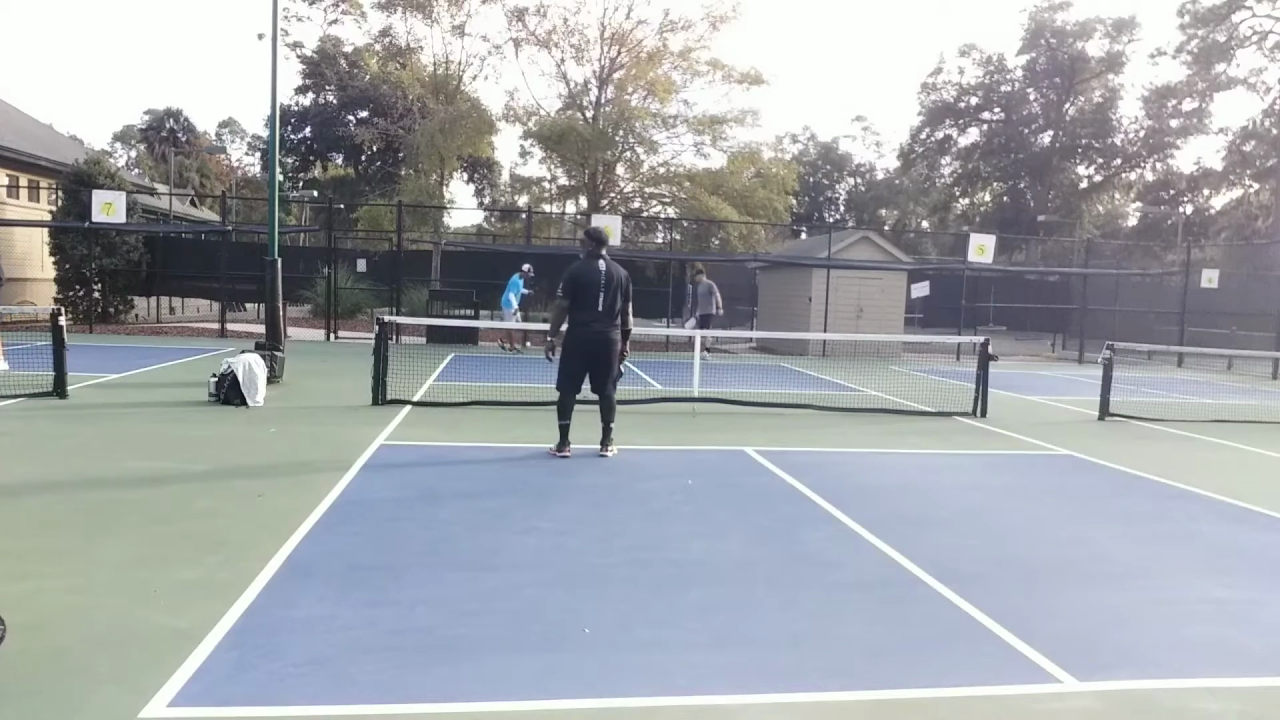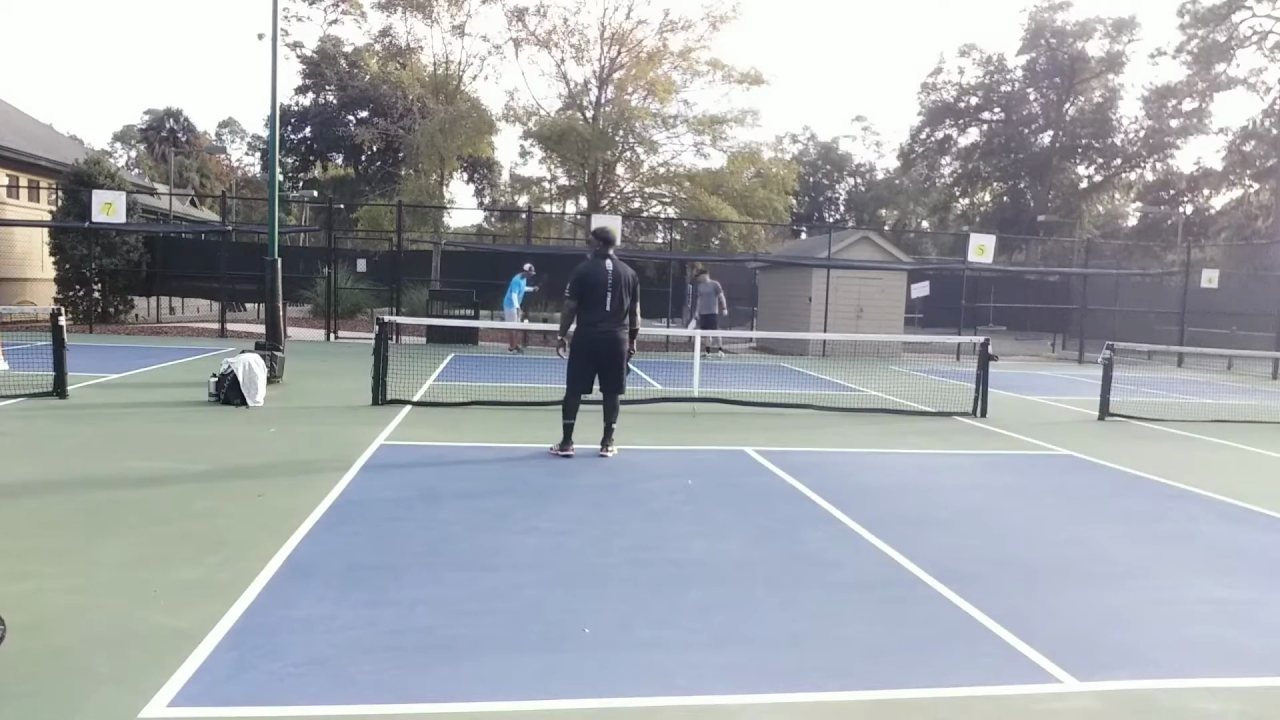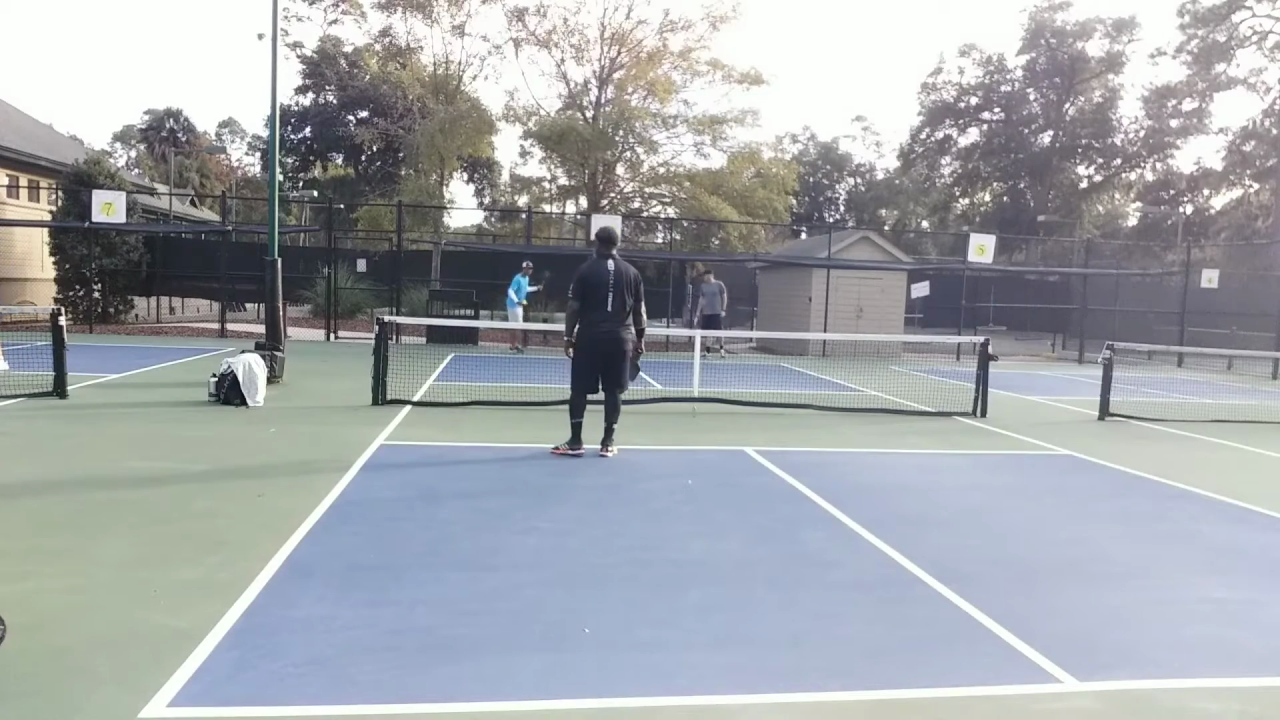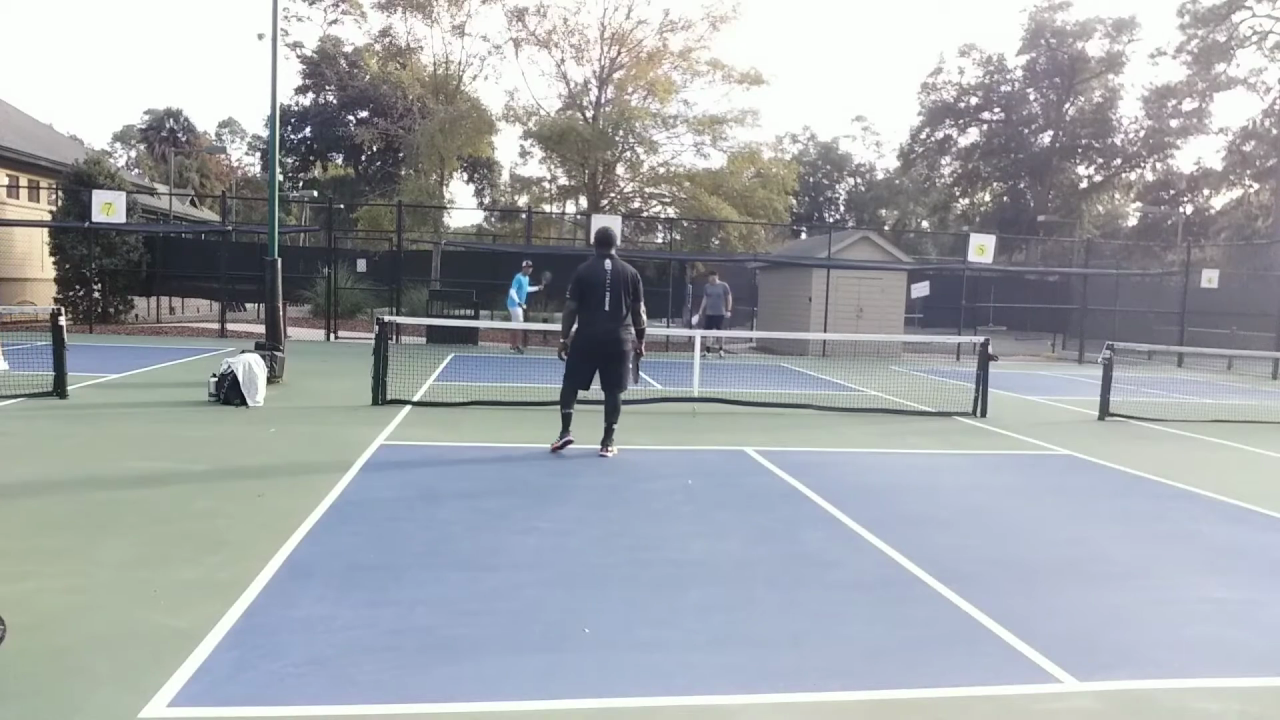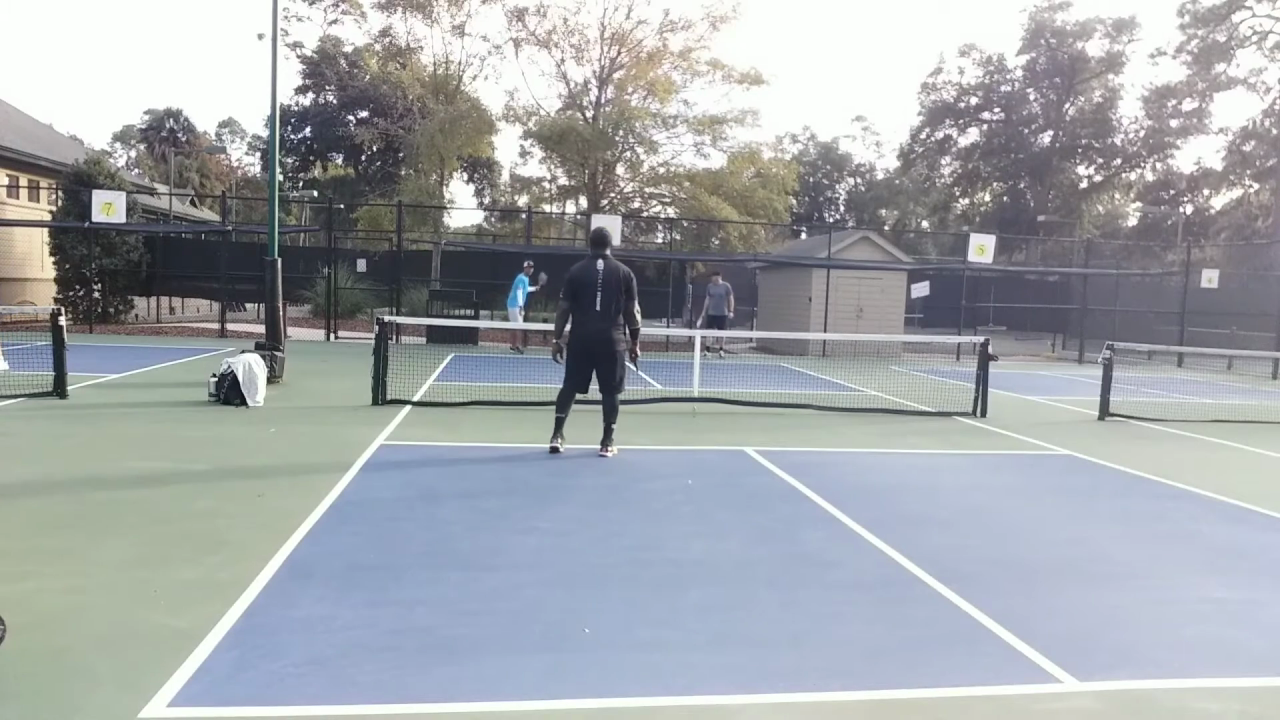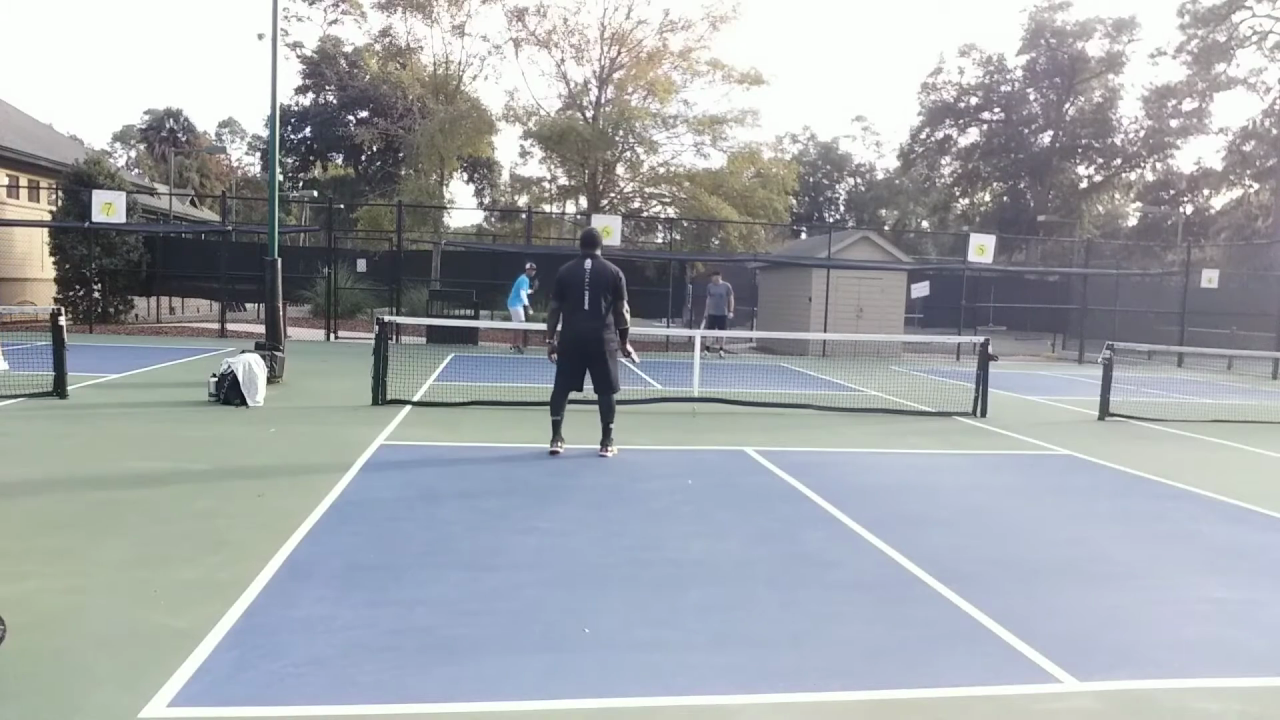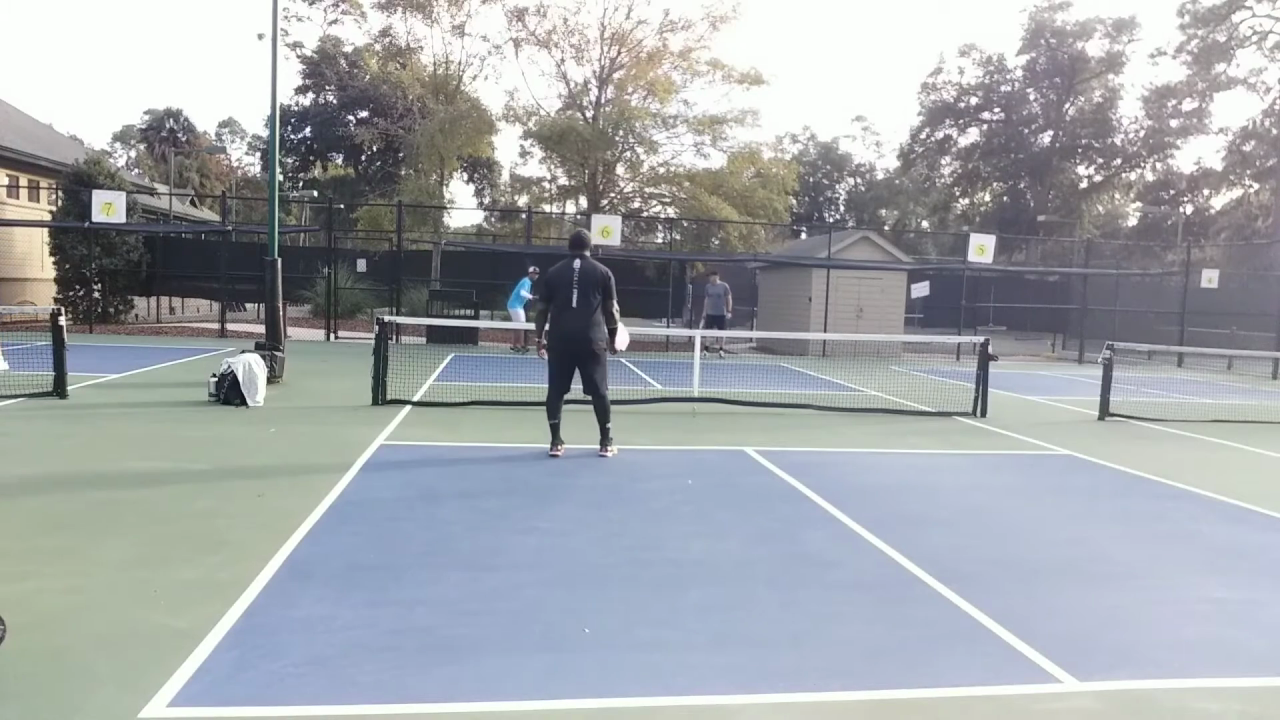
dt=0.2s
person 1, frame 1
left shoulder: (576, 270)
right shoulder: (621, 273)
left elbow: (561, 307)
right elbow: (627, 312)
left wrist: (552, 337)
right wrist: (625, 342)
left hip: (578, 339)
right hip: (609, 340)
left knee: (567, 390)
right knee: (606, 391)
left ankle: (563, 443)
right ankle: (606, 443)
person 1, frame 2
left shoulder: (583, 270)
right shoulder: (629, 273)
left elbow: (570, 307)
right elbow: (634, 311)
left wrist: (561, 336)
right wrist: (631, 340)
left hip: (586, 339)
right hip: (617, 340)
left knee: (574, 390)
right knee: (612, 392)
left ankle: (566, 442)
right ankle: (607, 443)
person 1, frame 3
left shoulder: (585, 270)
right shoulder: (632, 273)
left elbow: (573, 308)
right elbow: (639, 311)
left wrist: (568, 337)
right wrist: (639, 338)
left hip: (589, 339)
right hip: (619, 340)
left knee: (579, 390)
right knee: (613, 391)
left ankle: (576, 441)
right ankle: (607, 442)
person 1, frame 4
left shoulder: (583, 271)
right shoulder: (631, 273)
left elbow: (571, 308)
right elbow: (639, 311)
left wrist: (564, 338)
right wrist: (640, 340)
left hip: (586, 338)
right hip: (618, 340)
left knee: (571, 384)
right knee: (613, 391)
left ankle: (565, 431)
right ankle: (607, 443)
person 1, frame 5
left shoulder: (576, 271)
right shoulder: (624, 273)
left elbow: (563, 309)
right elbow: (633, 311)
left wrist: (557, 340)
right wrist: (634, 342)
left hip: (581, 339)
right hip: (612, 340)
left knee: (569, 387)
right knee: (610, 391)
left ankle: (557, 436)
right ankle: (607, 443)
person 1, frame 6
left shoulder: (565, 272)
right shoulder: (613, 272)
left elbow: (554, 309)
right elbow: (622, 311)
left wrist: (551, 340)
right wrist: (624, 341)
left hip: (570, 339)
right hip: (602, 339)
left knee: (561, 388)
right knee: (606, 391)
left ankle: (556, 439)
right ankle: (606, 443)
person 1, frame 7
left shoulder: (554, 273)
right shoulder: (603, 272)
left elbow: (541, 309)
right elbow: (611, 310)
left wrist: (539, 337)
right wrist: (612, 339)
left hip: (559, 338)
right hip: (591, 338)
left knee: (556, 390)
right knee: (598, 390)
left ankle: (556, 442)
right ankle: (605, 442)
